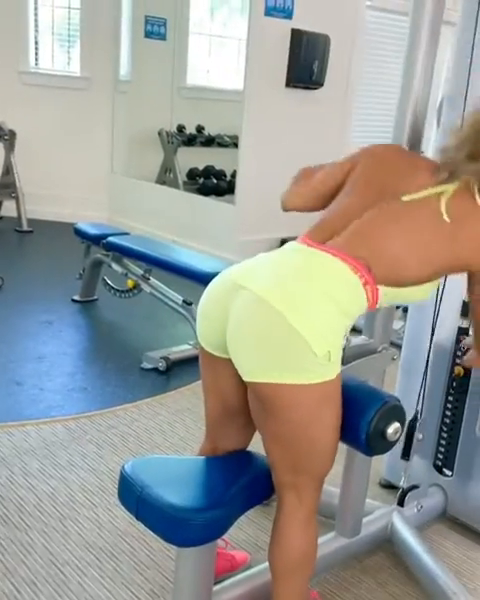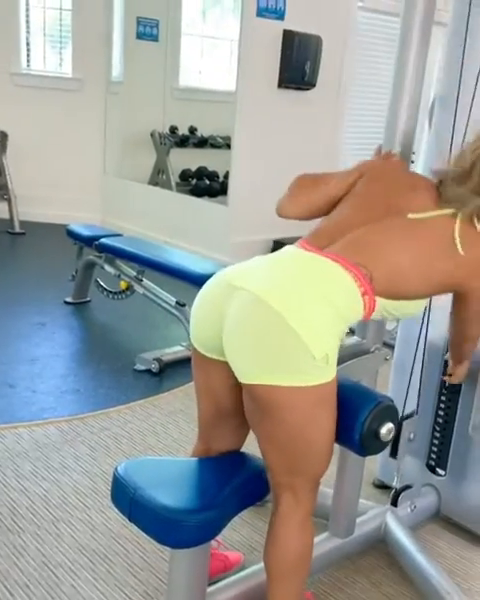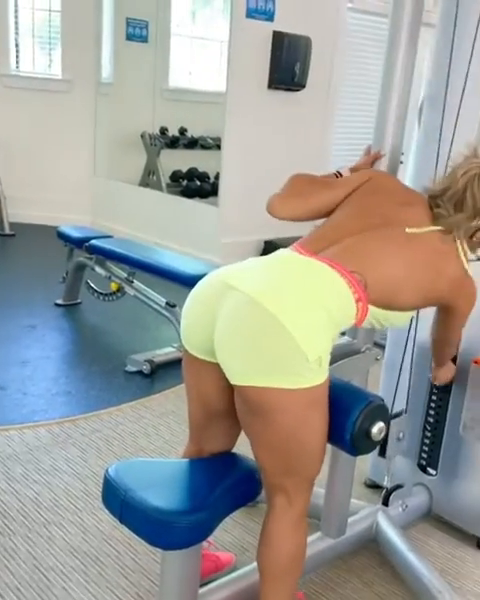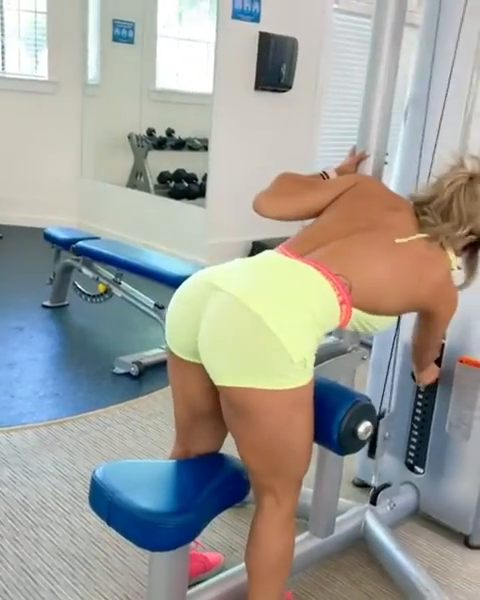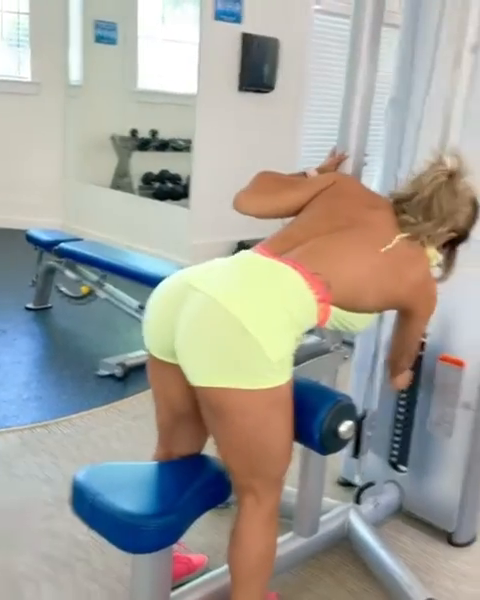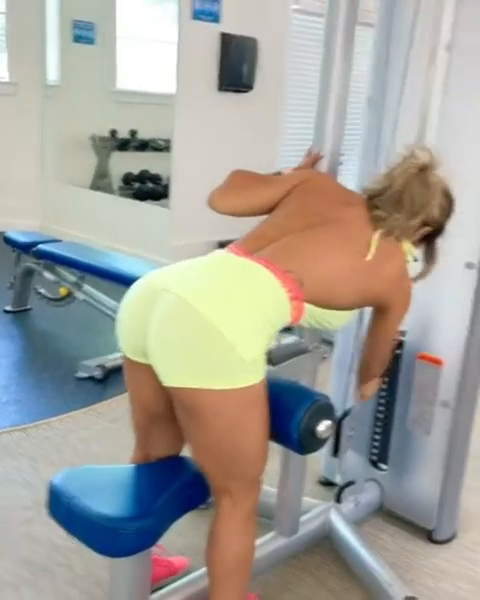
dt=0.1s
person 1, frame 1
left shoulder: (388, 158)
left elbow: (294, 196)
left hip: (231, 286)
right hip: (295, 323)
left knee: (221, 450)
right knee: (299, 494)
person 1, frame 2
left shoulder: (391, 174)
left elbow: (290, 203)
left hip: (224, 288)
right hip: (287, 324)
left knee: (213, 451)
right knee: (296, 495)
person 1, frame 3
left shoulder: (384, 186)
left elbow: (282, 204)
right wrist: (443, 366)
left hip: (215, 290)
right hip: (281, 326)
left knee: (204, 452)
right knee: (290, 496)
person 1, frame 4
left shoulder: (369, 190)
right shoulder: (439, 283)
left elbow: (268, 201)
right elbow: (424, 356)
left wrist: (334, 178)
right wrist: (425, 371)
left hip: (202, 290)
right hip: (264, 328)
left knee: (192, 453)
right knee: (278, 497)
person 1, frame 5
left shoulder: (348, 189)
right shoulder: (418, 279)
left elbow: (248, 199)
right elbow: (401, 358)
left wrist: (314, 177)
right wrist: (399, 375)
left hip: (177, 290)
right hip: (243, 327)
left knee: (174, 455)
right knee: (260, 497)
person 1, frame 6
left shoulder: (320, 186)
right shoulder: (394, 276)
left elbow: (223, 197)
right elbow: (373, 361)
right wrist: (367, 383)
left hip: (152, 293)
right hip: (215, 328)
left knee: (153, 459)
right knee: (237, 498)
